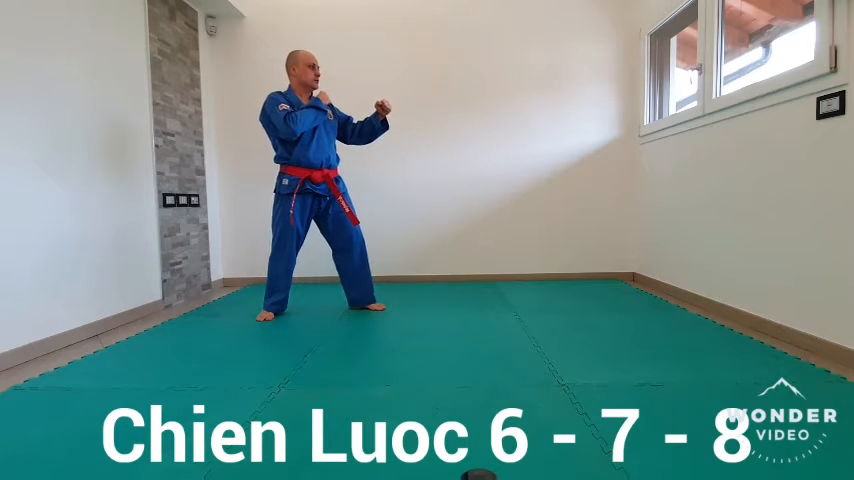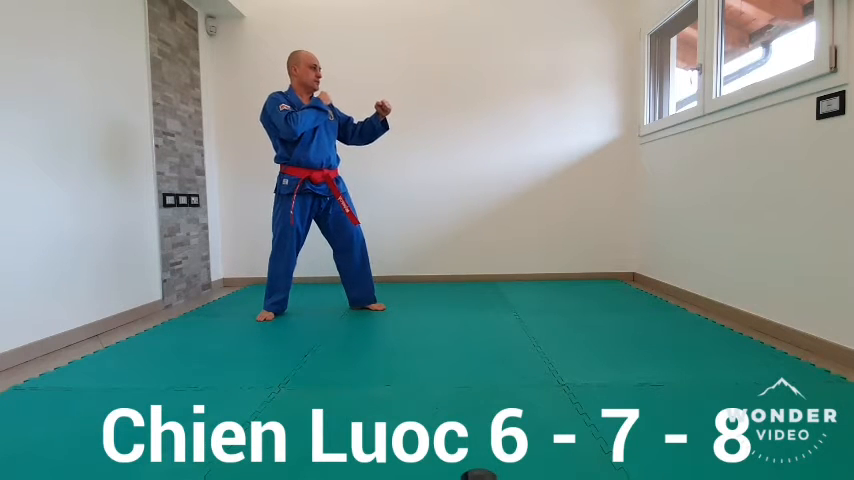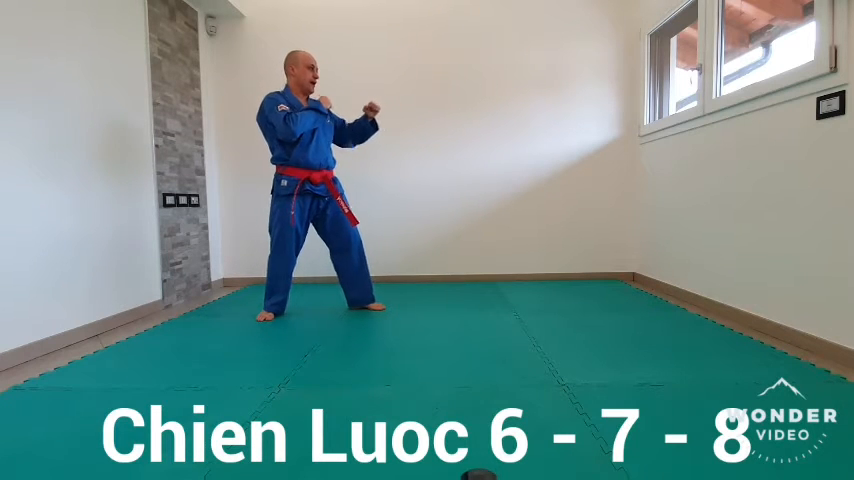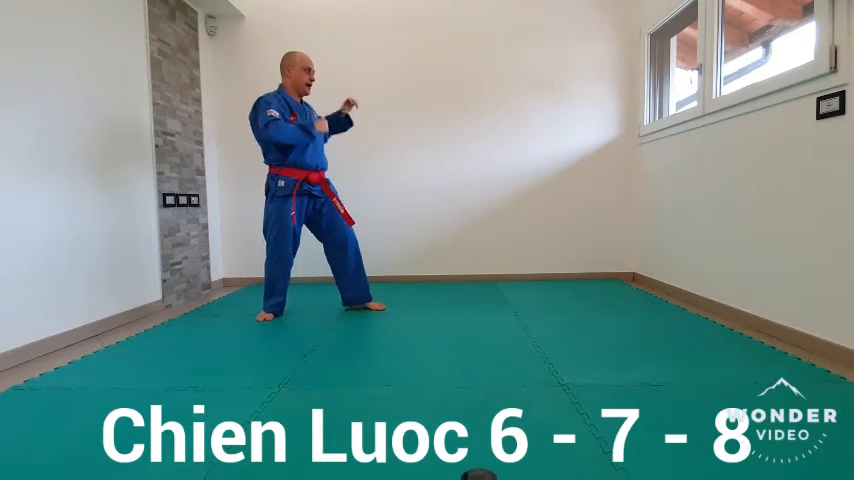
dt=0.2s
person 1, frame 1
left shoulder: (326, 106)
right shoulder: (276, 101)
left elbow: (354, 133)
right elbow: (291, 127)
left wrist: (378, 117)
right wrist: (317, 105)
left hip: (331, 185)
right hip: (295, 186)
left knee: (351, 241)
right knee: (284, 247)
left ankle: (362, 298)
right ankle: (273, 306)
person 1, frame 2
left shoulder: (326, 107)
right shoulder: (277, 101)
left elbow: (355, 134)
right elbow: (291, 128)
left wrist: (378, 118)
right wrist: (318, 106)
left hip: (330, 185)
right hip: (295, 186)
left knee: (352, 241)
right knee: (285, 247)
left ankle: (363, 299)
right ankle: (273, 306)
person 1, frame 3
left shoulder: (319, 107)
right shoulder: (274, 102)
left elbow: (346, 137)
right elbow: (290, 129)
left wrist: (367, 119)
right wrist: (318, 108)
left hip: (327, 186)
right hip: (292, 187)
left knee: (349, 242)
right knee: (284, 248)
left ankle: (361, 299)
right ankle: (273, 307)
person 1, frame 4
left shoulder: (305, 107)
right shoulder: (269, 102)
left elbow: (320, 135)
right elbow: (272, 133)
left wrist: (341, 115)
right wrist: (311, 128)
left hip: (319, 187)
right hip: (286, 188)
left knee: (344, 240)
right knee: (281, 249)
left ankle: (358, 298)
right ankle: (272, 307)
